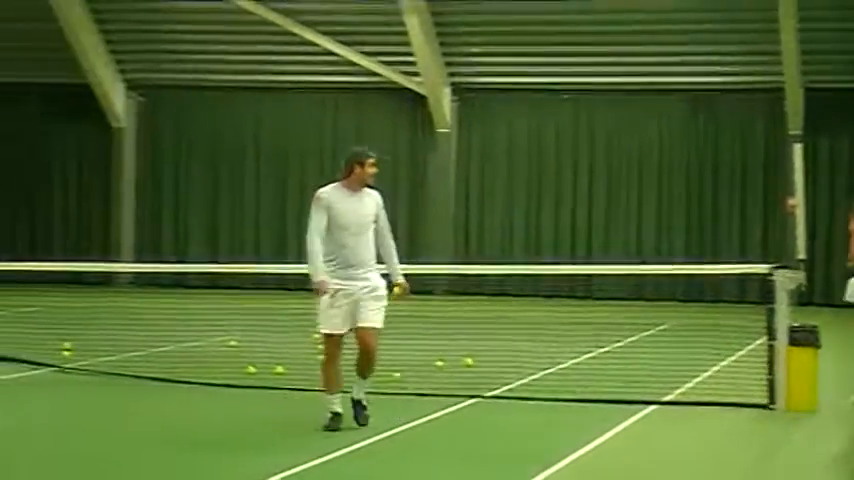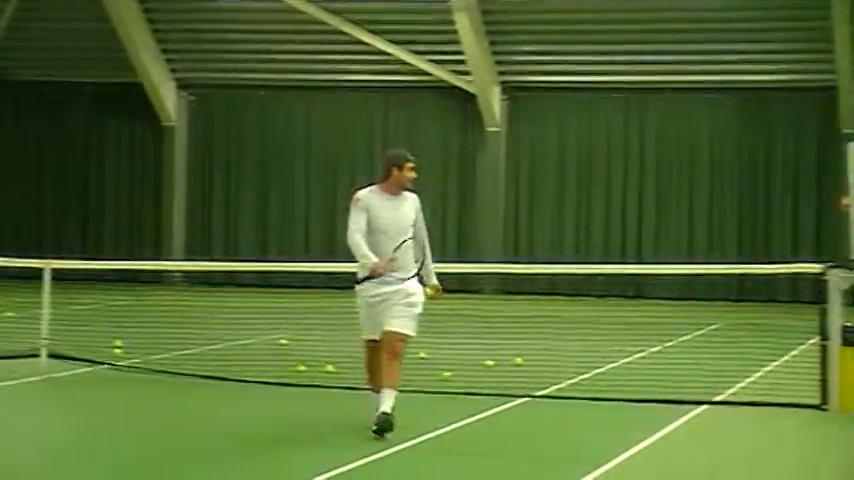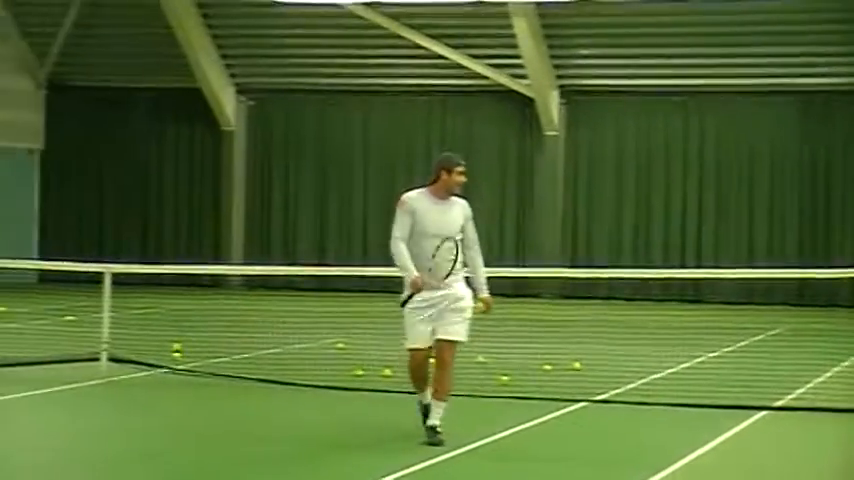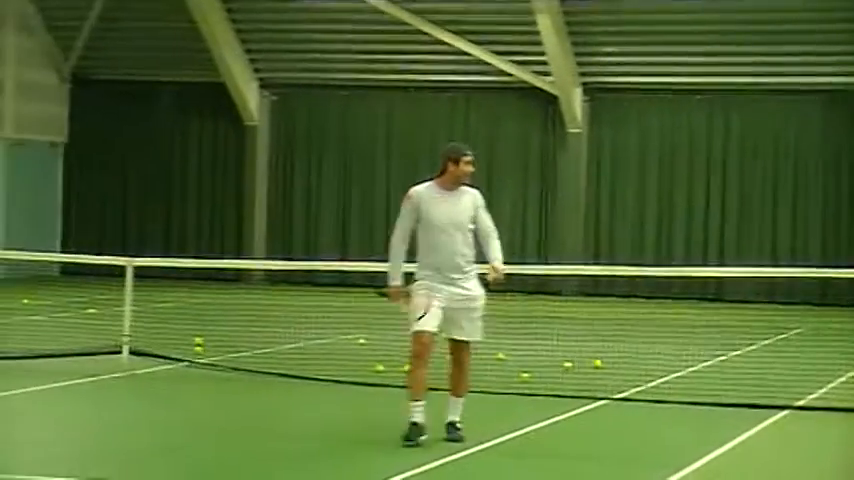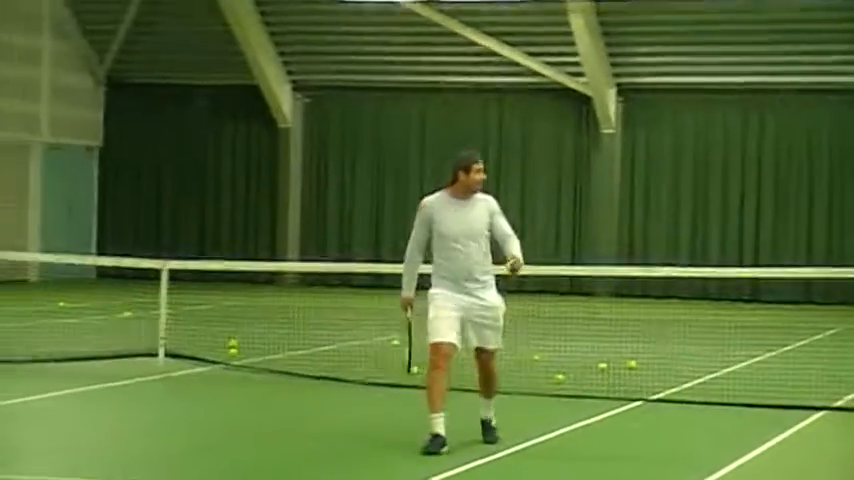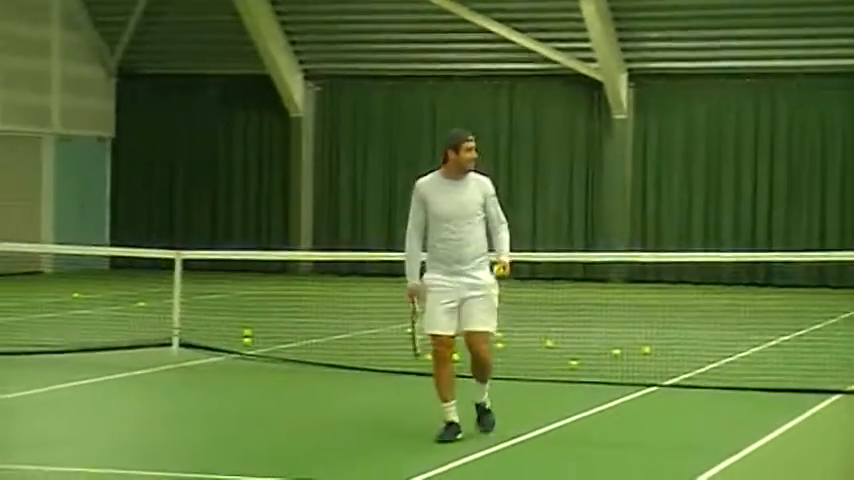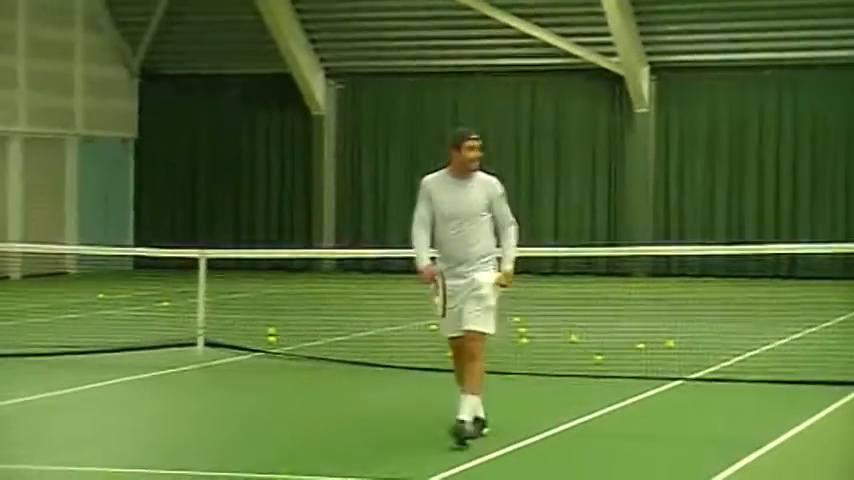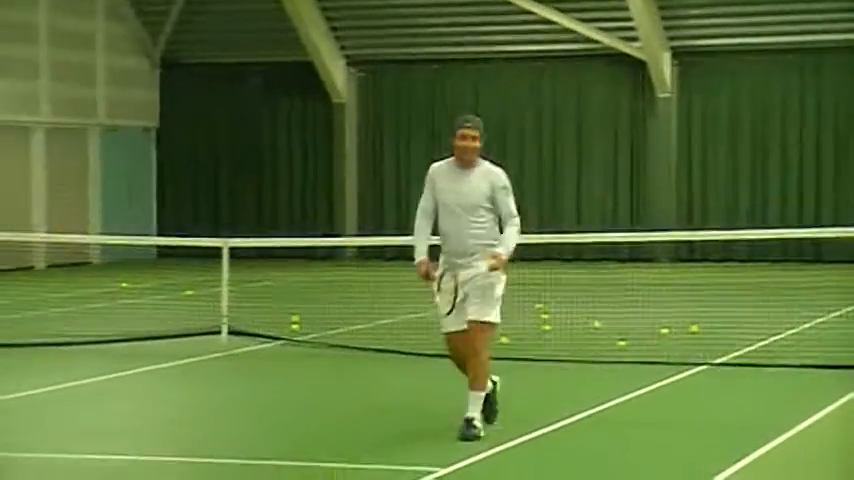
dt=0.2s
person 1, frame 1
left shoulder: (374, 198)
right shoulder: (325, 197)
left elbow: (385, 238)
right elbow: (314, 237)
left wrist: (397, 275)
right wrist: (317, 275)
left hip: (368, 282)
right hip: (335, 283)
left knee: (368, 346)
right knee: (331, 349)
left ankle: (359, 396)
right ankle: (334, 410)
person 1, frame 2
left shoulder: (412, 201)
right shoulder: (363, 198)
left elbow: (421, 240)
right elbow: (354, 235)
left wrist: (430, 277)
right wrist: (370, 262)
left hip: (406, 287)
right hip: (372, 286)
left knee: (394, 349)
right knee: (373, 352)
left ankle: (385, 413)
right ankle: (382, 405)
person 1, frame 3
left shoulder: (462, 207)
right shoulder: (410, 201)
left elbow: (472, 249)
right elbow: (398, 243)
left wrist: (482, 288)
right wrist: (411, 275)
left hip: (454, 291)
right hip: (420, 293)
left knee: (445, 359)
right knee: (417, 360)
left ankle: (435, 423)
right ankle: (425, 400)
person 1, frame 4
left shoulder: (473, 197)
right shoulder: (418, 195)
left elbow: (490, 235)
right elbow: (400, 238)
left wrist: (496, 263)
right wrist: (395, 280)
left hip: (466, 287)
right hip: (429, 285)
left knee: (460, 357)
right knee: (420, 349)
left ankle: (453, 420)
right ankle: (417, 422)
person 1, frame 5
left shoulder: (488, 204)
right shoulder: (430, 206)
left elbow: (508, 238)
right elbow: (415, 249)
left wrist: (515, 257)
right wrist: (407, 290)
left hip: (484, 295)
right hip: (445, 294)
left knee: (487, 365)
right knee: (438, 360)
left ankle: (486, 415)
right ankle: (437, 433)
person 1, frame 6
left shoulder: (482, 185)
right shoulder: (424, 187)
left elbow: (499, 224)
right elbow: (415, 233)
left wrist: (503, 256)
right wrist: (413, 279)
left hip: (478, 279)
right hip: (438, 280)
left knee: (480, 350)
right knee: (441, 353)
left ankle: (482, 399)
right ankle: (451, 419)
person 1, frame 7
left shoulder: (490, 185)
right shoulder: (430, 185)
left elbow: (508, 226)
right elbow: (421, 228)
left wrist: (508, 264)
right wrist: (424, 262)
left hip: (482, 276)
right hip: (448, 278)
left knee: (473, 350)
right knee: (459, 353)
left ankle: (464, 422)
right ankle: (476, 413)
person 1, frame 8
left shoulder: (495, 176)
right shoulder: (436, 172)
left elbow: (512, 221)
right elbow: (423, 218)
left wrist: (504, 252)
right wrist: (421, 257)
left hip: (485, 269)
right hip: (450, 270)
left knee: (477, 343)
right knee: (456, 348)
left ankle: (475, 416)
right ankle: (487, 385)
